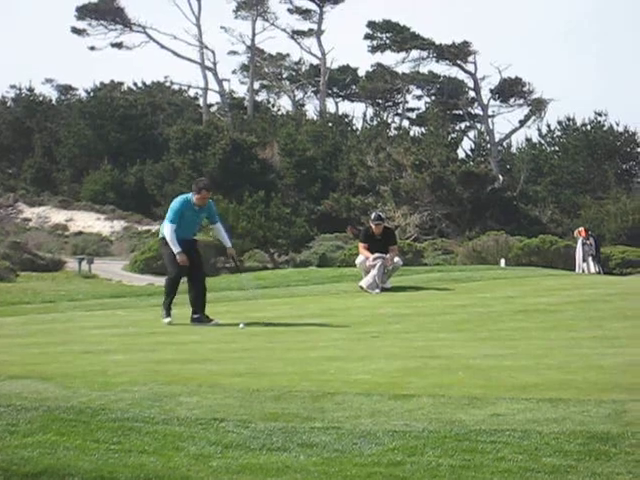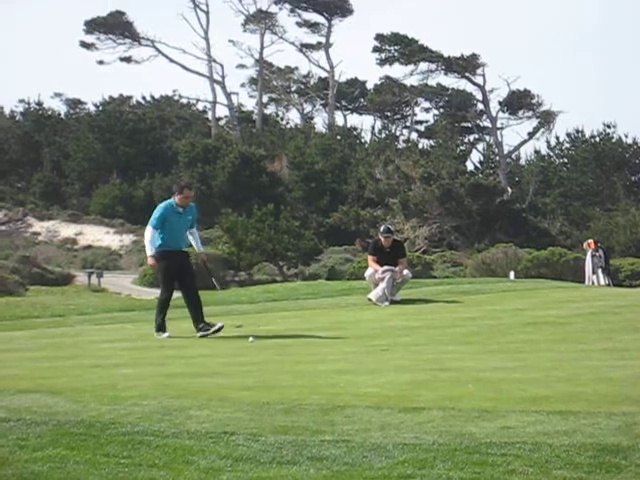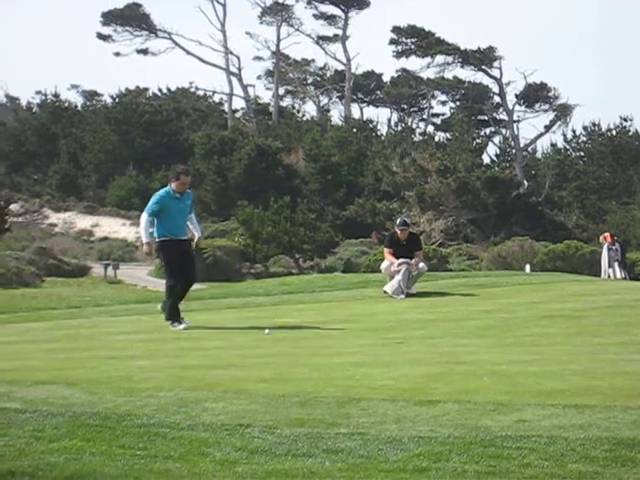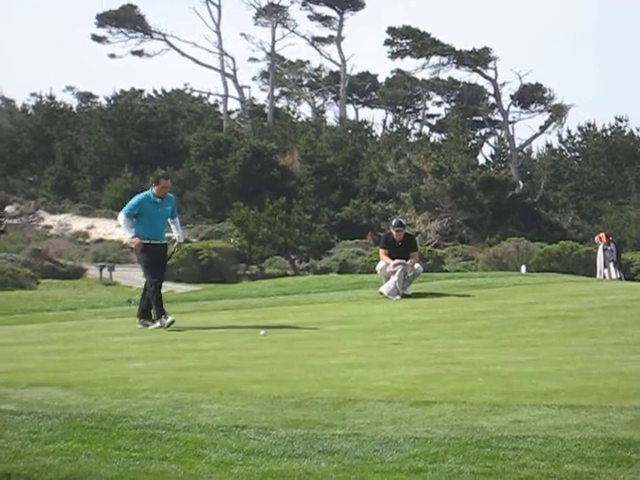
dt=0.3s
person 1, frame 1
left shoulder: (209, 205)
right shoulder: (179, 203)
left elbow: (216, 225)
right elbow: (168, 229)
left wrist: (228, 246)
right wrist: (178, 252)
left hip: (189, 241)
right hip: (171, 241)
left knee: (198, 276)
right knee: (176, 273)
left ankle: (198, 314)
right ankle: (166, 308)
person 1, frame 2
left shoulder: (191, 208)
right shoulder: (163, 209)
right elbow: (149, 233)
left wrist: (199, 250)
right wrist: (150, 255)
left hip: (181, 253)
right hip: (164, 254)
left knee: (191, 289)
right knee: (167, 291)
left ankle: (201, 325)
right ankle: (159, 327)
person 1, frame 3
left shoulder: (189, 195)
right shoulder: (161, 196)
right elbow: (145, 218)
left wrist: (198, 233)
right wrist: (146, 241)
left hip: (184, 242)
right hip: (166, 243)
left knee: (190, 277)
right knee: (173, 280)
left ankle: (169, 307)
right ankle: (173, 318)
person 1, frame 4
left shoulder: (171, 199)
right shoulder: (140, 200)
left elbow: (174, 220)
right elbow: (122, 217)
left wrist: (179, 238)
right wrist: (132, 236)
left hip: (161, 245)
right hip: (145, 246)
left knee: (155, 281)
right knee: (153, 280)
left ankle: (144, 317)
right ankle: (160, 316)
